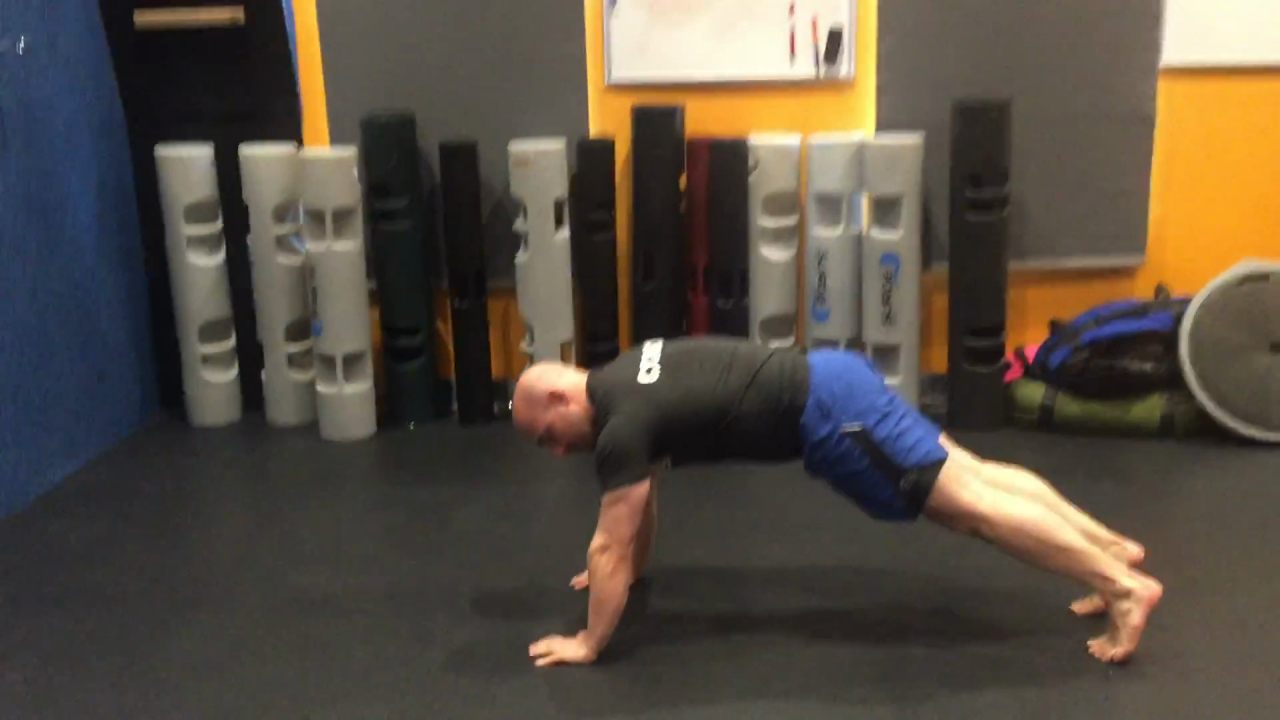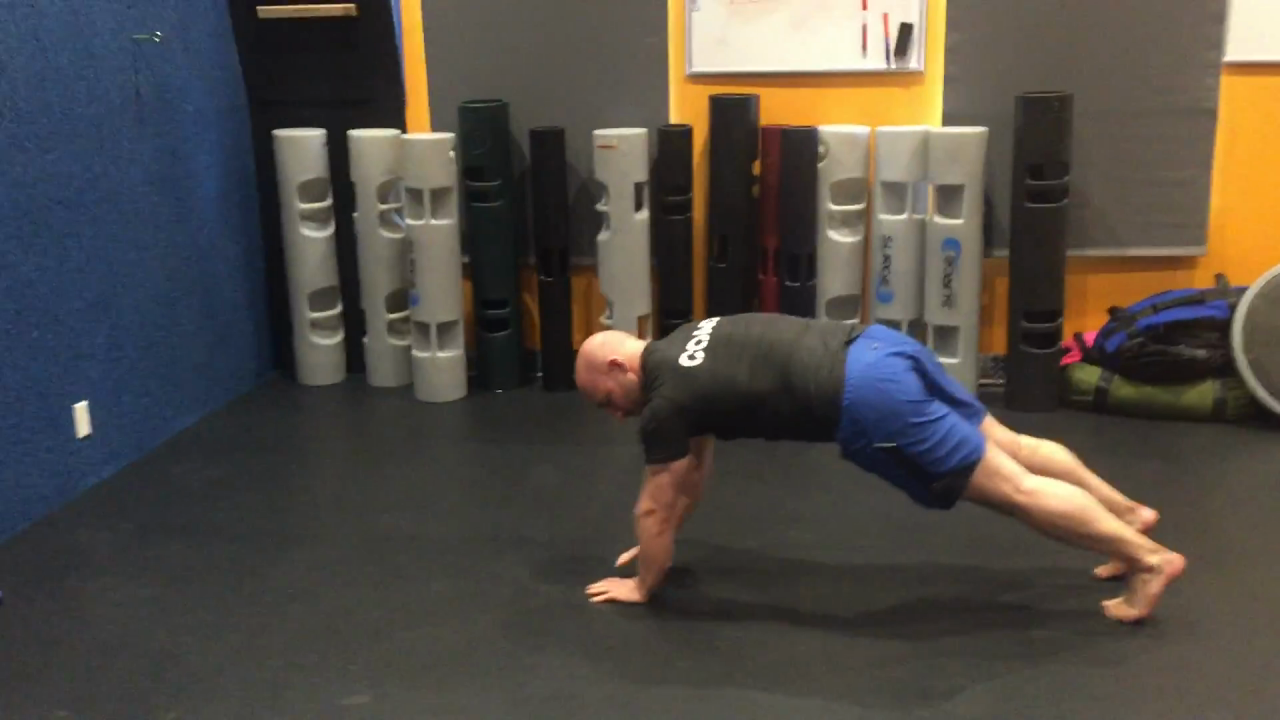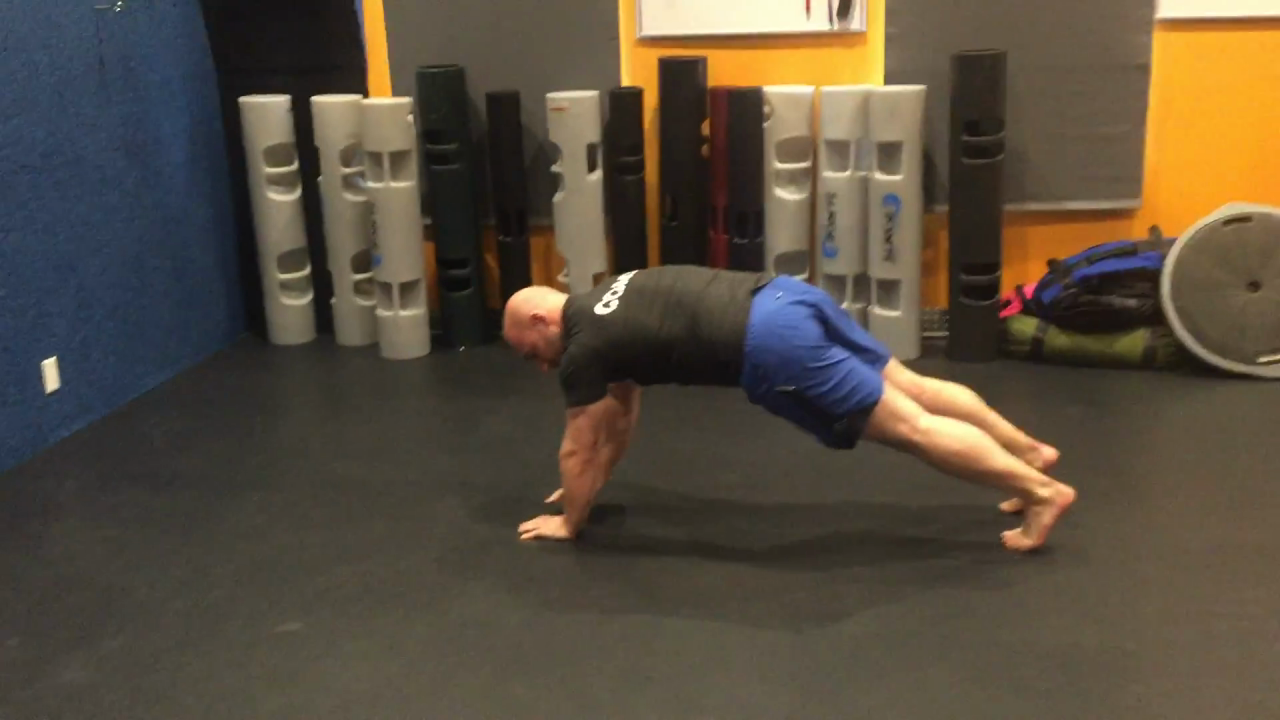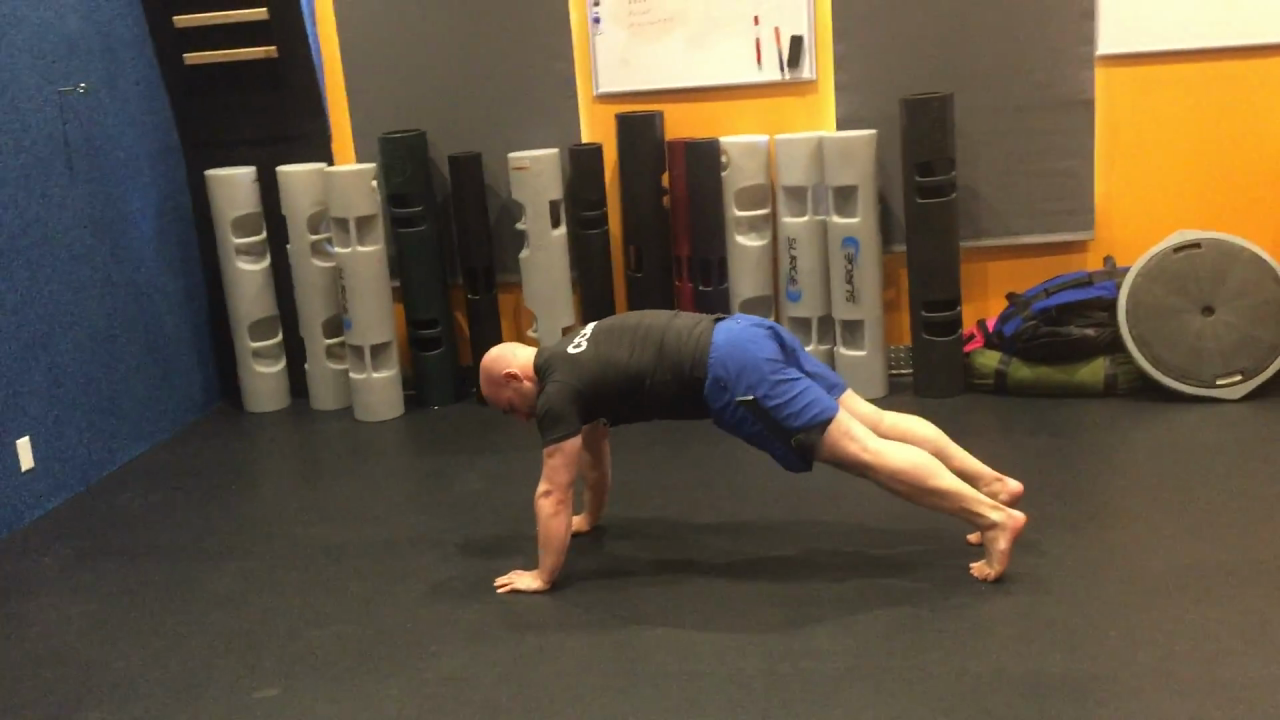
dt=0.7s
person 1, frame 1
left shoulder: (621, 424)
right shoulder: (622, 383)
left elbow: (611, 544)
right elbow: (642, 494)
left wrist: (589, 643)
right wrist: (631, 568)
left hip: (827, 410)
right hip: (829, 377)
left knee: (968, 503)
right knee: (966, 471)
left ankle: (1125, 587)
right ankle: (1112, 547)
person 1, frame 2
left shoulder: (667, 399)
right shoulder: (682, 351)
left elbow: (655, 505)
right elbow: (696, 459)
left wrist: (642, 586)
right wrist: (663, 537)
left hip: (867, 400)
right hip: (878, 348)
left knee: (1010, 487)
right knee: (1007, 447)
left ankle: (1149, 560)
right ankle: (1131, 515)
person 1, frame 3
left shoulder: (584, 348)
right shoulder: (607, 308)
left elbow: (576, 448)
right elbow: (623, 401)
left wrist: (569, 523)
right wrist: (595, 478)
left hip: (771, 346)
right hip: (784, 298)
left knee: (910, 427)
right knee: (912, 390)
left ankle: (1041, 493)
right ankle: (1031, 453)
person 1, frame 4
left shoulder: (560, 389)
right shoulder: (578, 364)
left elbow: (554, 490)
right elbow: (596, 443)
left wrist: (543, 576)
right wrist: (592, 517)
left hip: (731, 367)
right hip: (744, 335)
left knee: (862, 449)
right knee: (873, 420)
left ankle: (993, 518)
right ankle: (994, 485)
